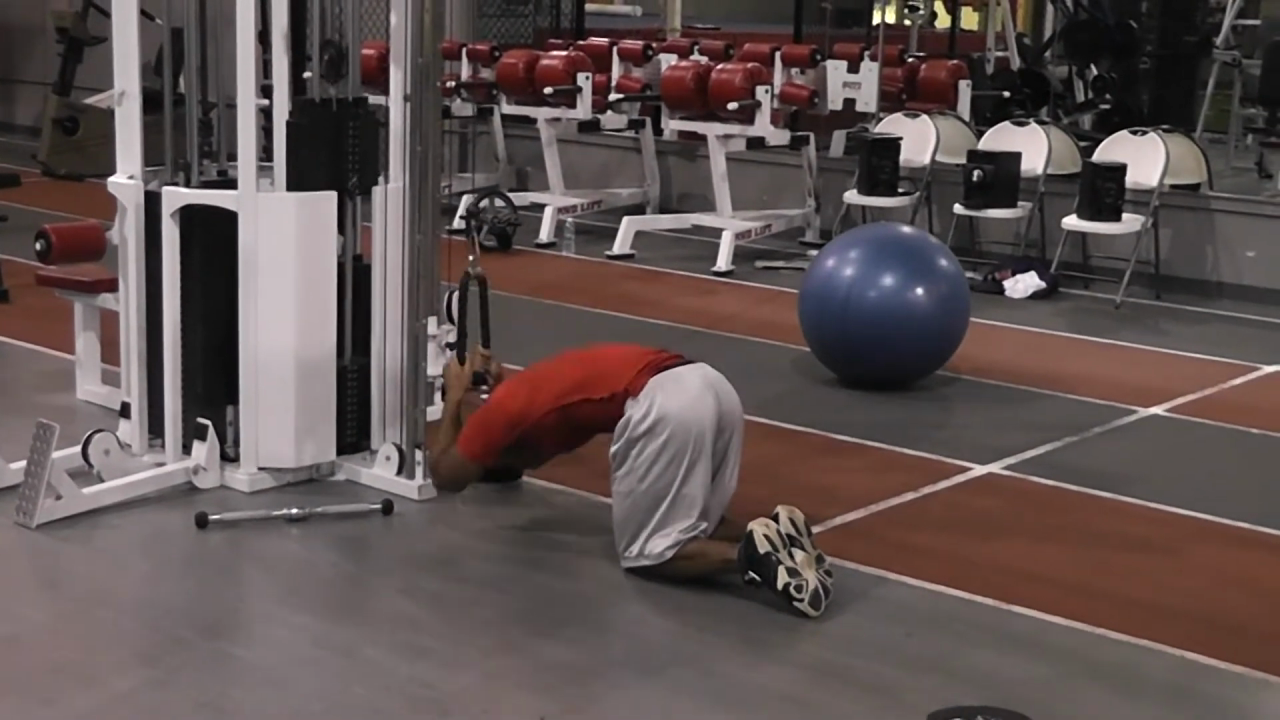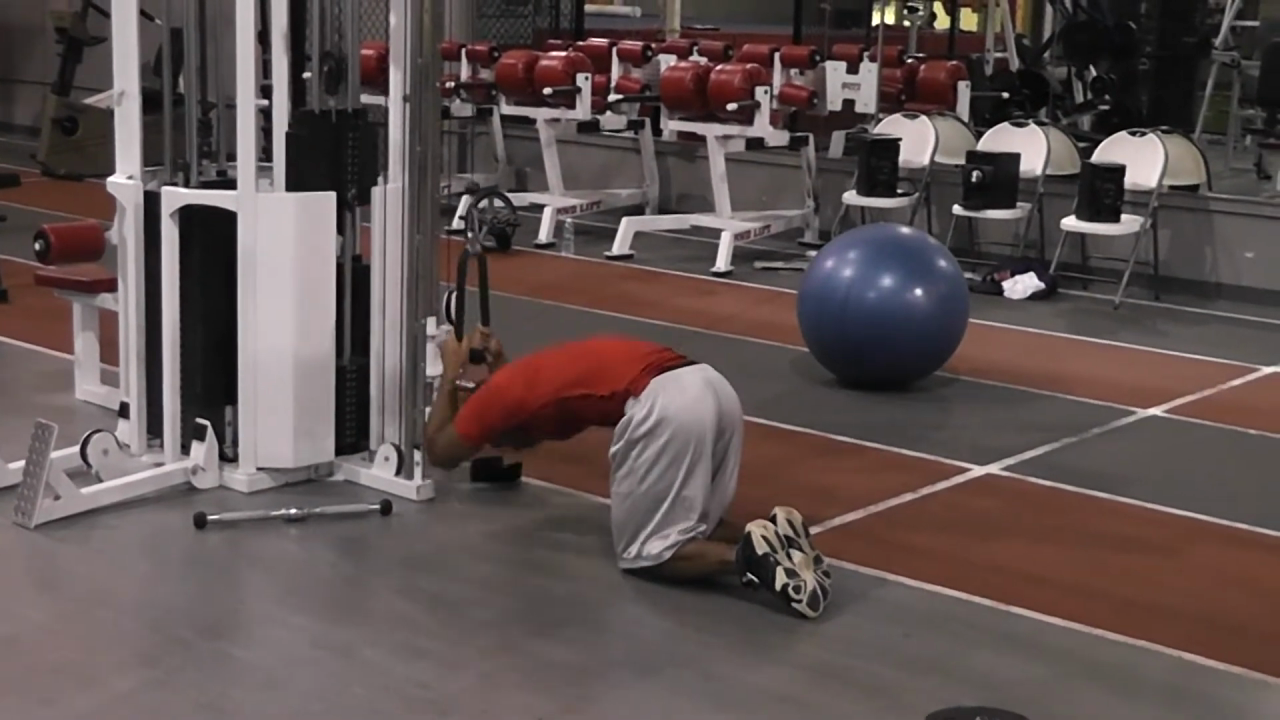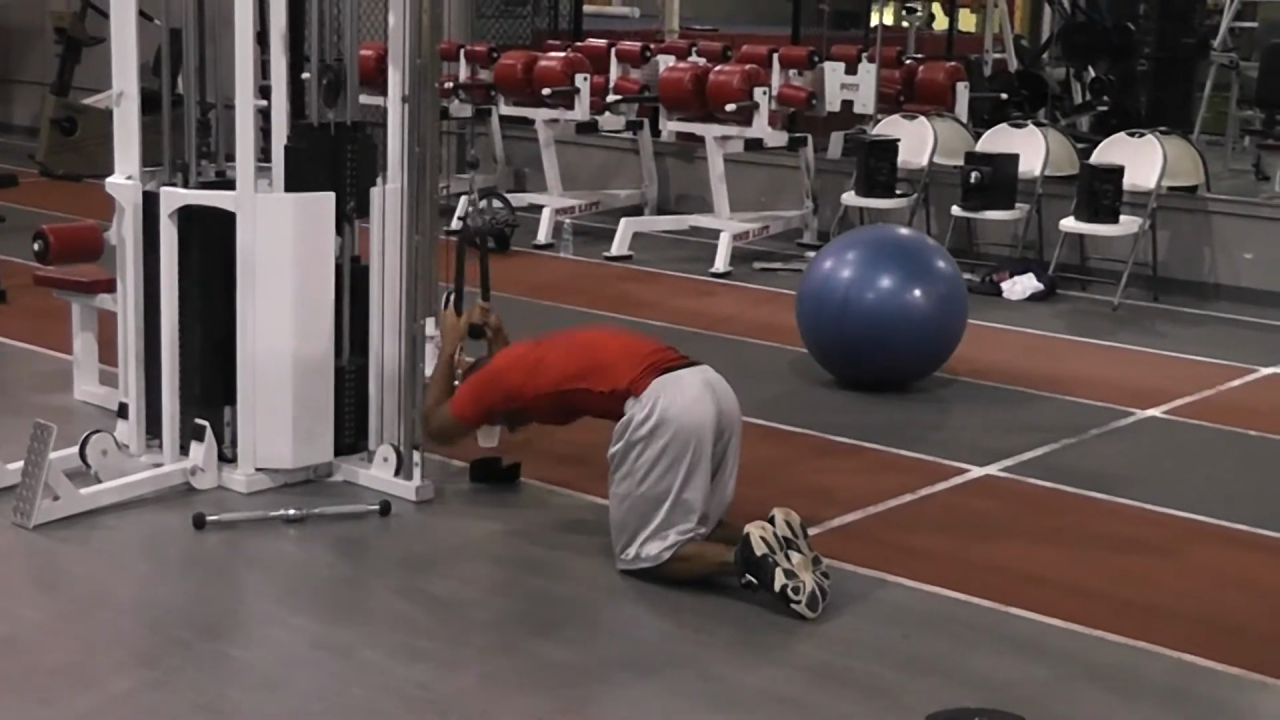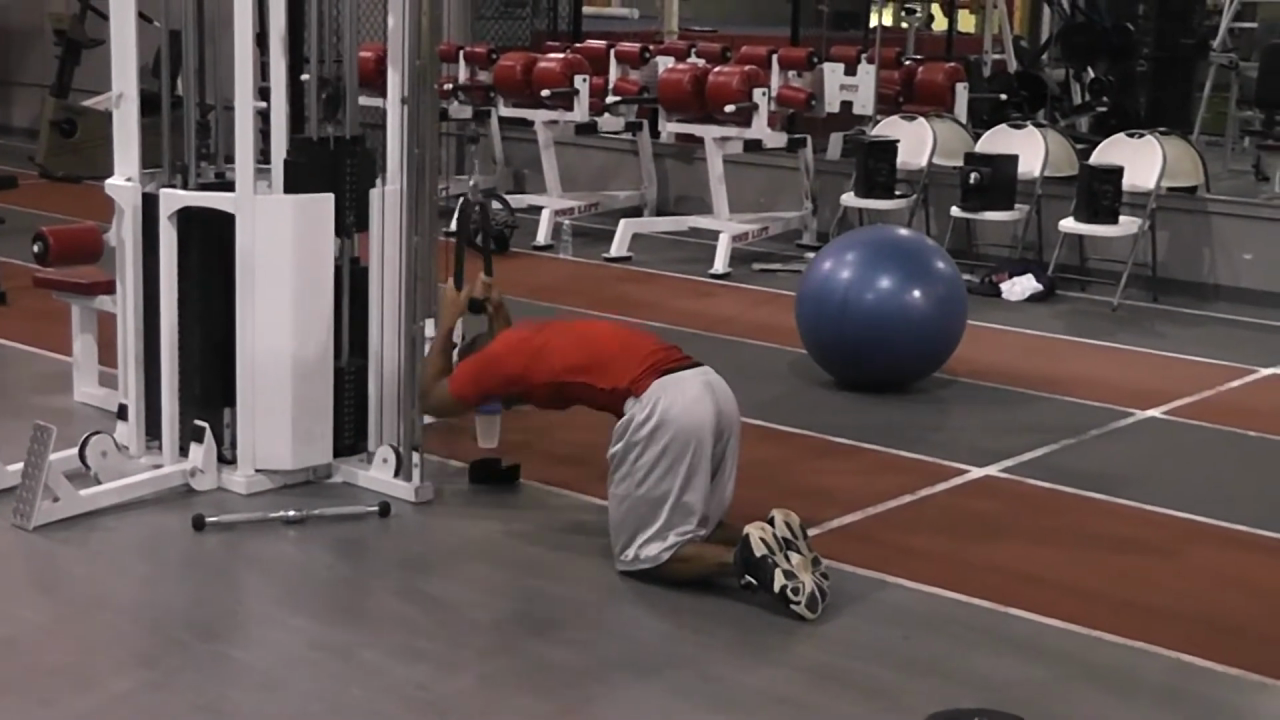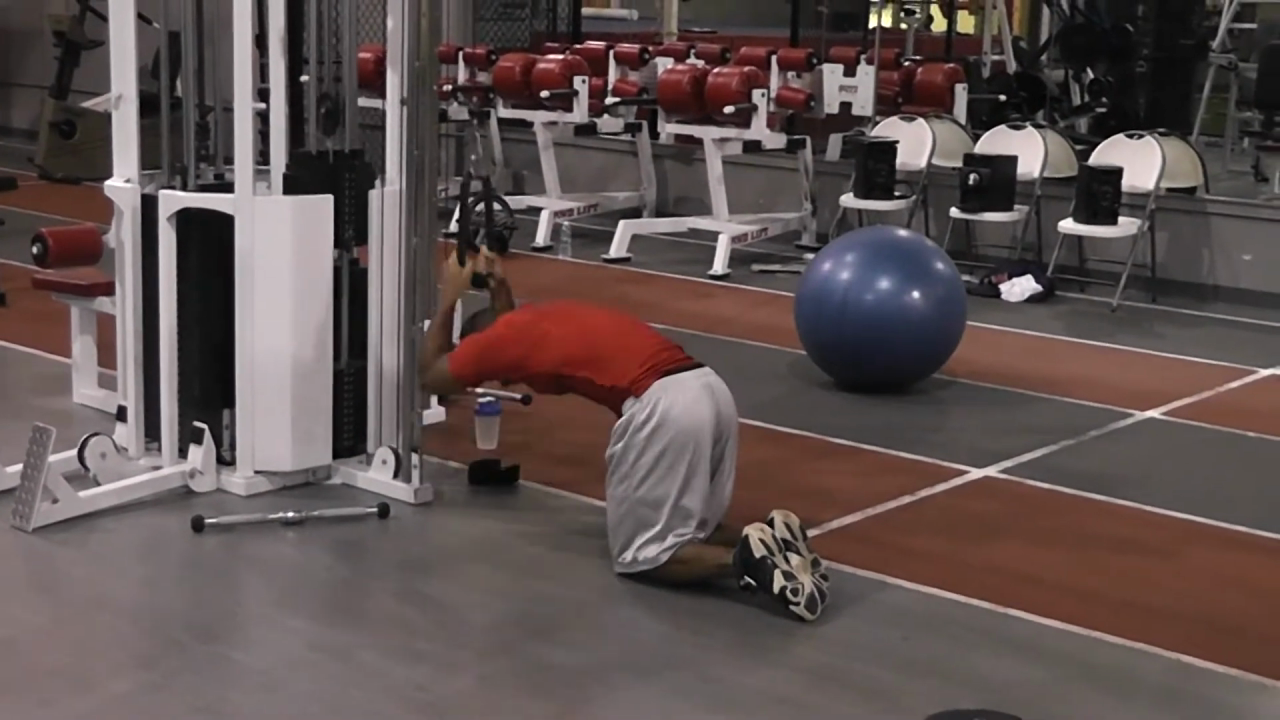
dt=0.1s
person 1, frame 1
left shoulder: (501, 407)
right shoulder: (535, 382)
left elbow: (445, 475)
right elbow: (529, 432)
left wrist: (454, 397)
left hip: (662, 405)
right hip: (711, 386)
left knee: (645, 553)
right knee: (693, 526)
left ankle: (749, 552)
right ankle: (773, 529)
person 1, frame 2
left shoulder: (498, 392)
right shoulder: (533, 372)
left elbow: (439, 452)
right elbow: (525, 416)
left wrist: (450, 377)
left hip: (664, 406)
right hip: (712, 386)
left knee: (643, 553)
right knee: (691, 525)
left ankle: (747, 554)
right ankle: (772, 531)
person 1, frame 3
left shoulder: (498, 374)
right shoulder: (539, 350)
left elbow: (435, 426)
left wrist: (449, 348)
right wrist: (496, 338)
left hip: (663, 406)
right hip: (711, 389)
left knee: (641, 553)
right knee: (688, 525)
left ankle: (747, 554)
right ankle: (769, 533)
person 1, frame 4
left shoulder: (498, 357)
right shoulder: (539, 336)
left elbow: (432, 400)
left wrist: (447, 323)
right wrist: (498, 314)
left hip: (664, 407)
right hip: (711, 388)
left knee: (641, 555)
right knee: (691, 527)
left ankle: (746, 557)
right ankle: (769, 536)
person 1, frame 5
left shoulder: (497, 337)
right shoulder: (547, 313)
left elbow: (431, 377)
left wrist: (449, 298)
right wrist: (499, 288)
left hip: (661, 408)
right hip: (710, 391)
left knee: (640, 557)
right knee: (692, 532)
left ankle: (744, 557)
right ankle: (768, 535)
